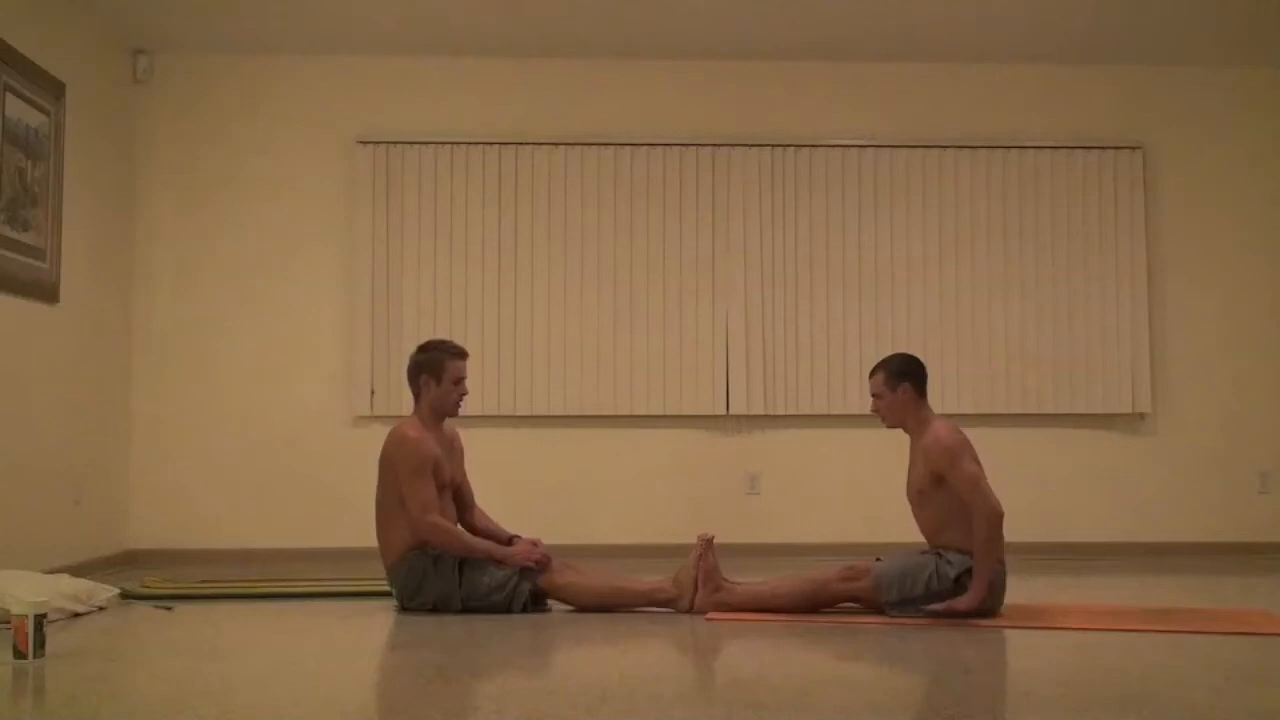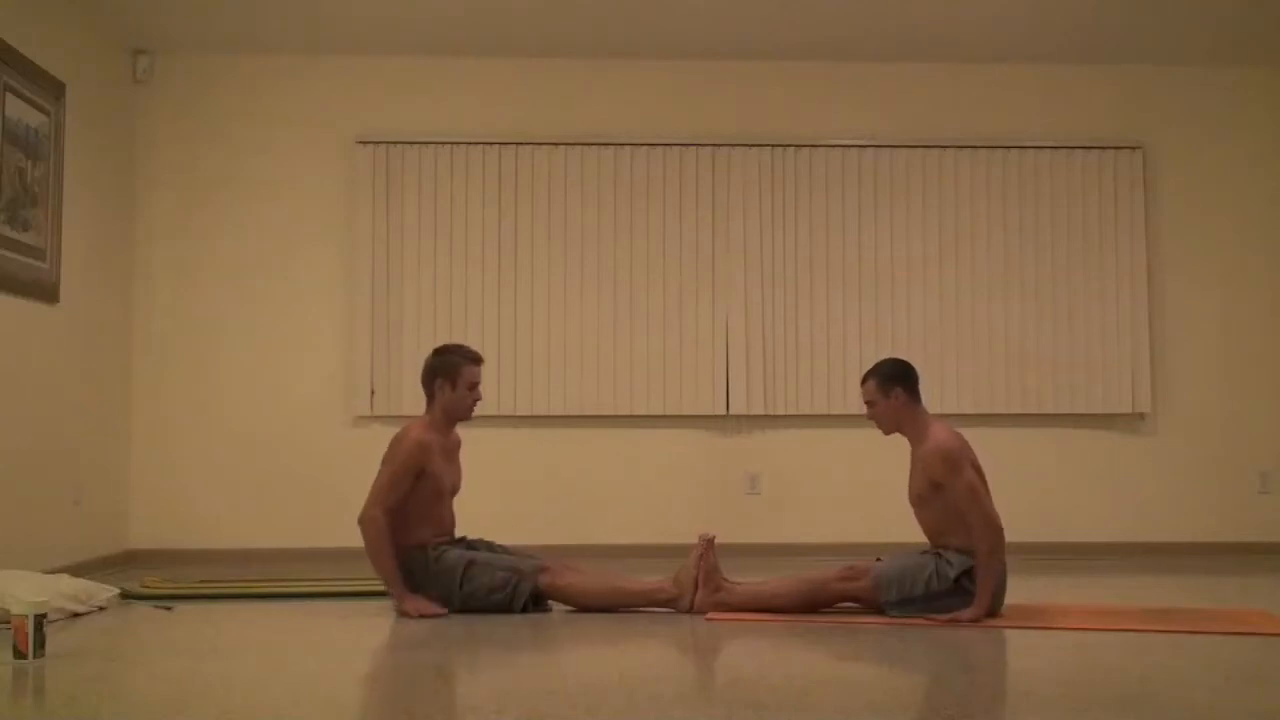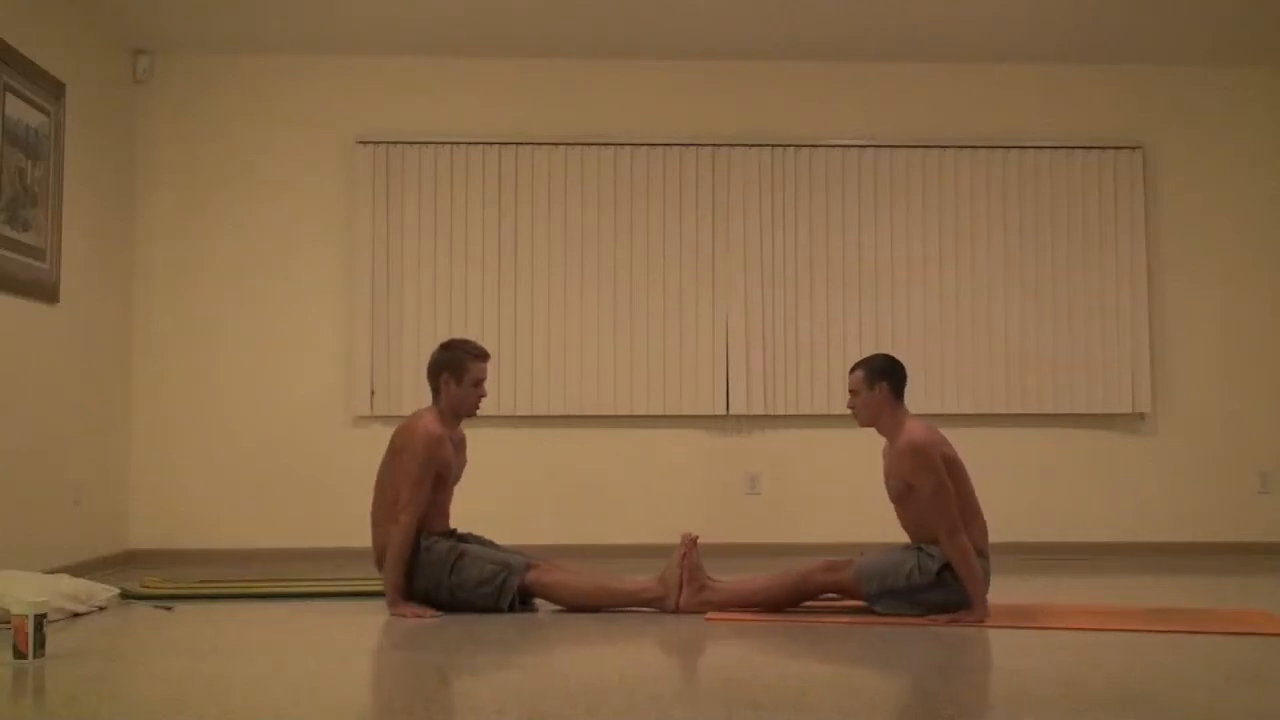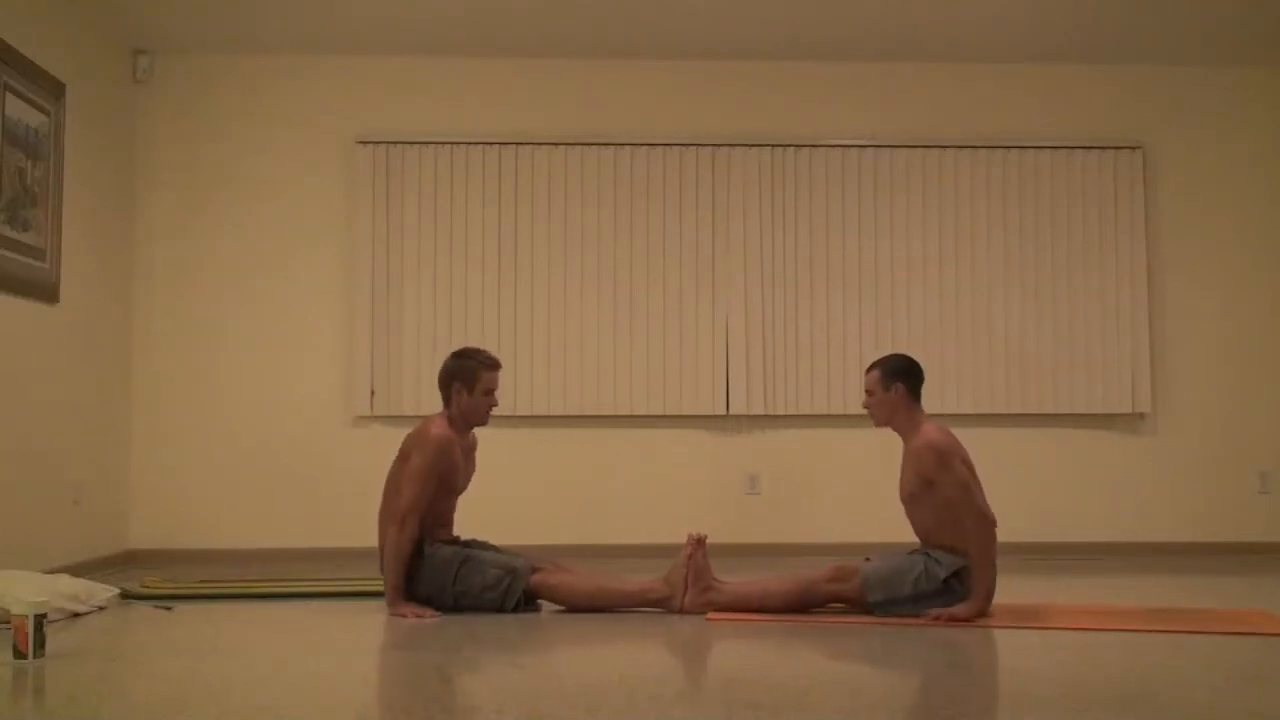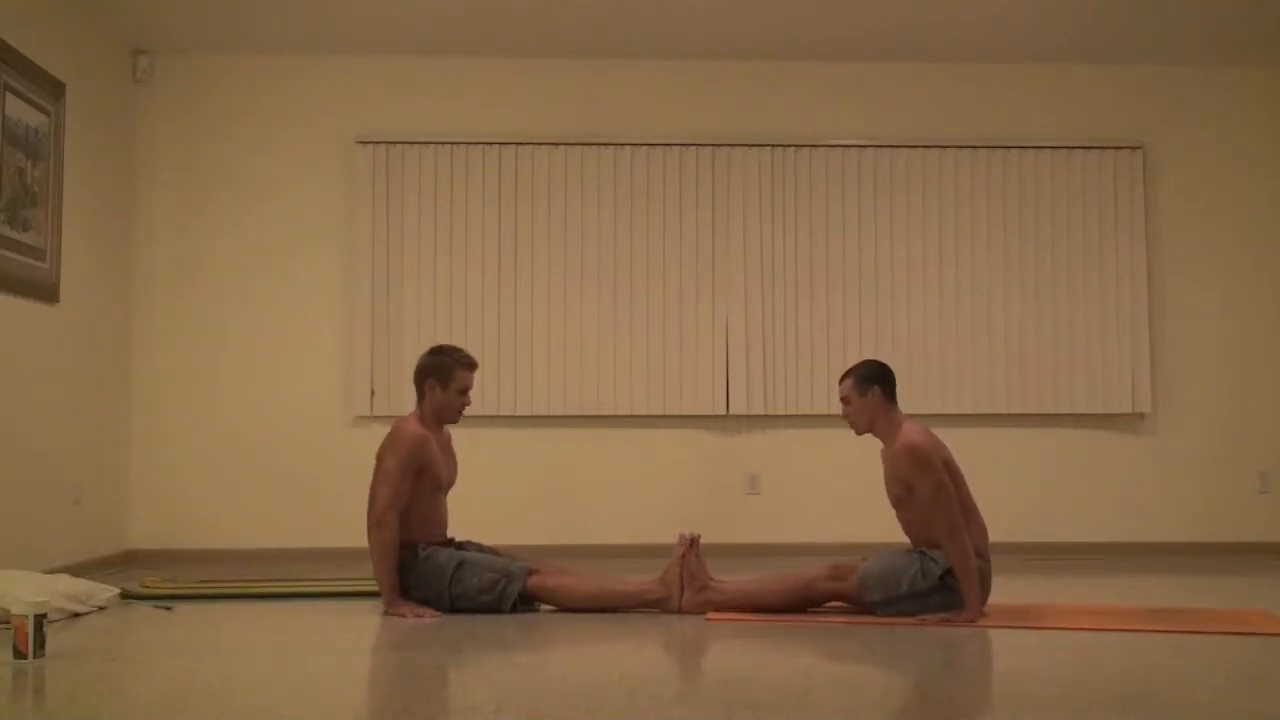
dt=1s
person 1, frame 1
left shoulder: (449, 437)
right shoulder: (411, 441)
left elbow: (469, 512)
right elbow: (428, 524)
left wrist: (512, 541)
right wrist: (504, 553)
left hip: (443, 559)
right hip: (421, 570)
left knee: (549, 566)
right knee: (544, 574)
left ankle: (668, 590)
right ankle: (672, 593)
person 1, frame 2
left shoulder: (450, 440)
right shoulder: (416, 443)
right elbow: (371, 517)
right wrist: (402, 595)
left hip: (447, 551)
right hip: (422, 565)
left knee: (553, 568)
right knee: (545, 576)
left ankle: (668, 590)
right ankle: (670, 593)
person 1, frame 3
left shoulder: (454, 435)
right shoulder: (427, 434)
right elbow: (405, 518)
right wrist: (396, 598)
left hip: (438, 546)
right hip: (417, 559)
left knee: (540, 566)
right knee: (532, 575)
left ankle: (654, 590)
right ankle: (658, 593)
person 1, frame 4
left shoulder: (467, 441)
right shoulder: (436, 439)
right elbow: (404, 520)
right wrist: (395, 598)
left hip: (439, 553)
right hip: (419, 565)
left knee: (546, 568)
right knee: (536, 578)
left ankle: (660, 591)
right ankle: (663, 593)
person 1, frame 5
left shoulder: (441, 437)
right shoulder: (410, 437)
right elbow: (382, 518)
right wrist: (392, 598)
left hip: (440, 554)
right hip: (417, 565)
left knee: (540, 570)
right knee: (532, 579)
left ankle: (656, 590)
right ankle: (658, 593)
person 2, frame 1
left shoulder: (939, 442)
right shoulder: (924, 441)
left elbow: (990, 510)
left wrist: (976, 593)
left hip: (963, 573)
right hip: (951, 566)
left knee: (849, 580)
right knee: (854, 576)
left ankle: (725, 596)
right ankle: (729, 592)
person 2, frame 2
left shoulder: (939, 448)
right shoulder: (924, 444)
left elbow: (989, 526)
left wrist: (981, 605)
left hip: (965, 575)
right hip: (951, 567)
left knee: (848, 581)
right knee: (852, 576)
left ankle: (725, 596)
right ankle: (730, 592)
person 2, frame 3
left shoulder: (914, 445)
right shoulder: (895, 447)
left elbow: (951, 531)
left wrist: (978, 606)
left hip: (949, 572)
right hip: (936, 563)
left knee: (828, 574)
right knee: (830, 572)
left ankle: (707, 595)
right ankle: (713, 592)
person 2, frame 4
left shoulder: (929, 446)
right shoulder: (918, 443)
left elbow: (983, 521)
left wrist: (976, 600)
left hip: (955, 576)
right hip: (942, 566)
left knee: (835, 581)
right knee: (838, 576)
left ankle: (712, 596)
right ankle: (717, 592)
person 2, frame 5
left shoulder: (909, 447)
right shoulder: (895, 447)
left elbow: (952, 529)
left wrist: (971, 606)
left hip: (951, 575)
right hip: (939, 566)
left knee: (833, 580)
right knee: (833, 577)
left ankle: (709, 595)
right ankle: (715, 591)
